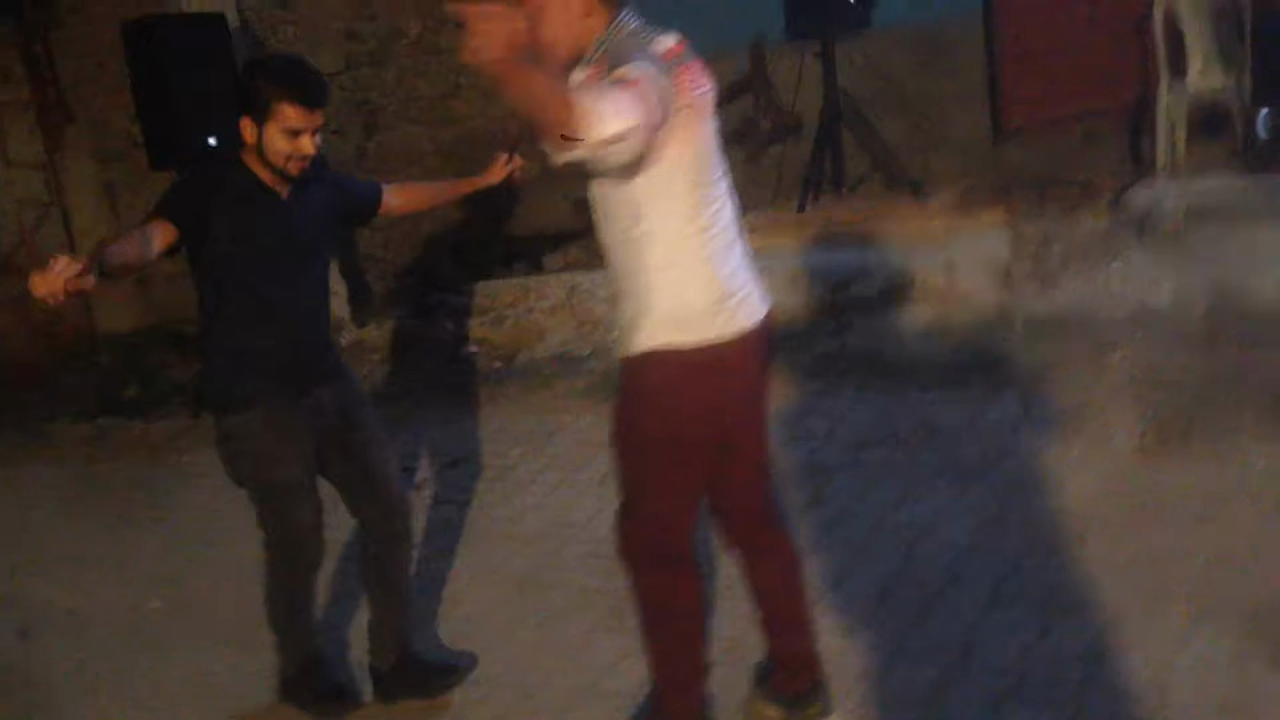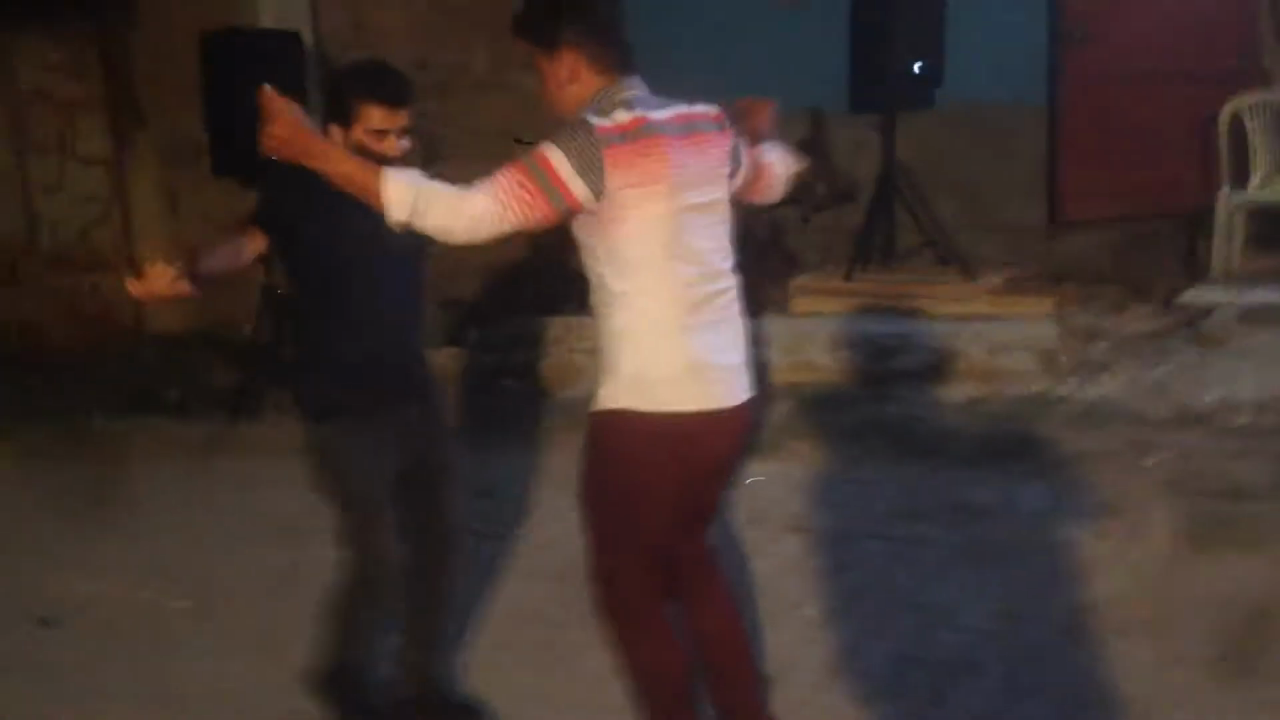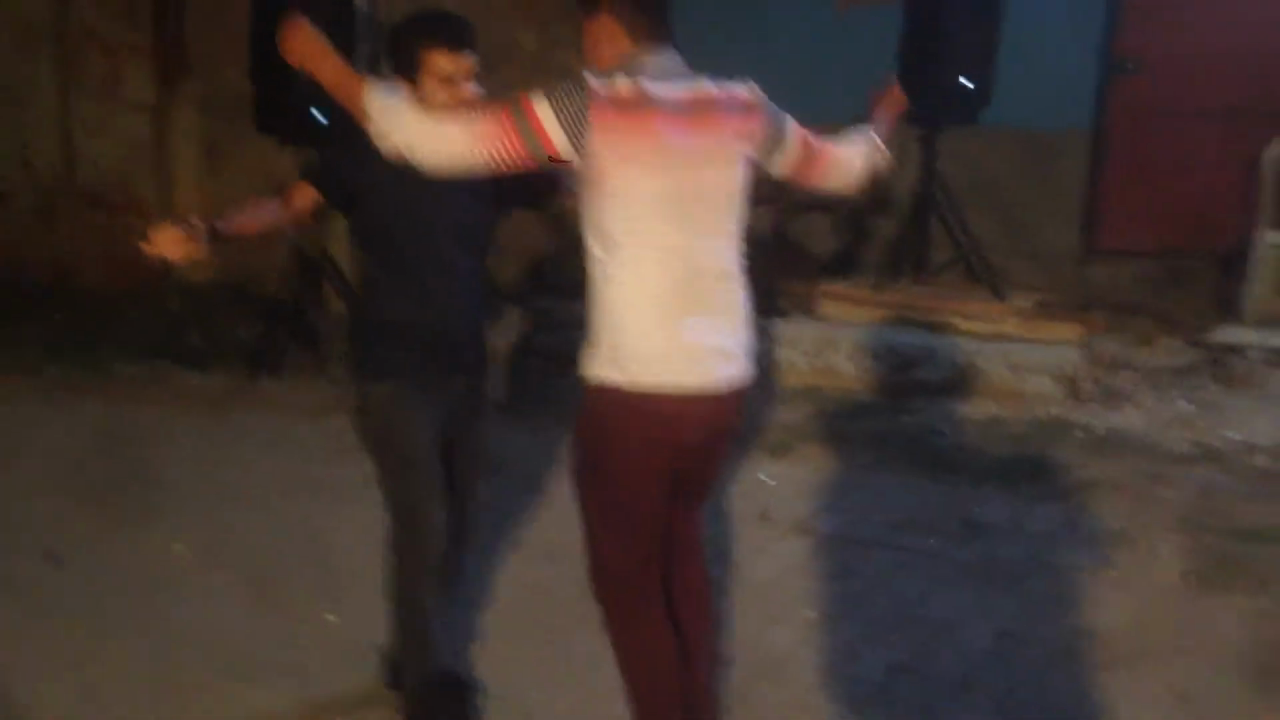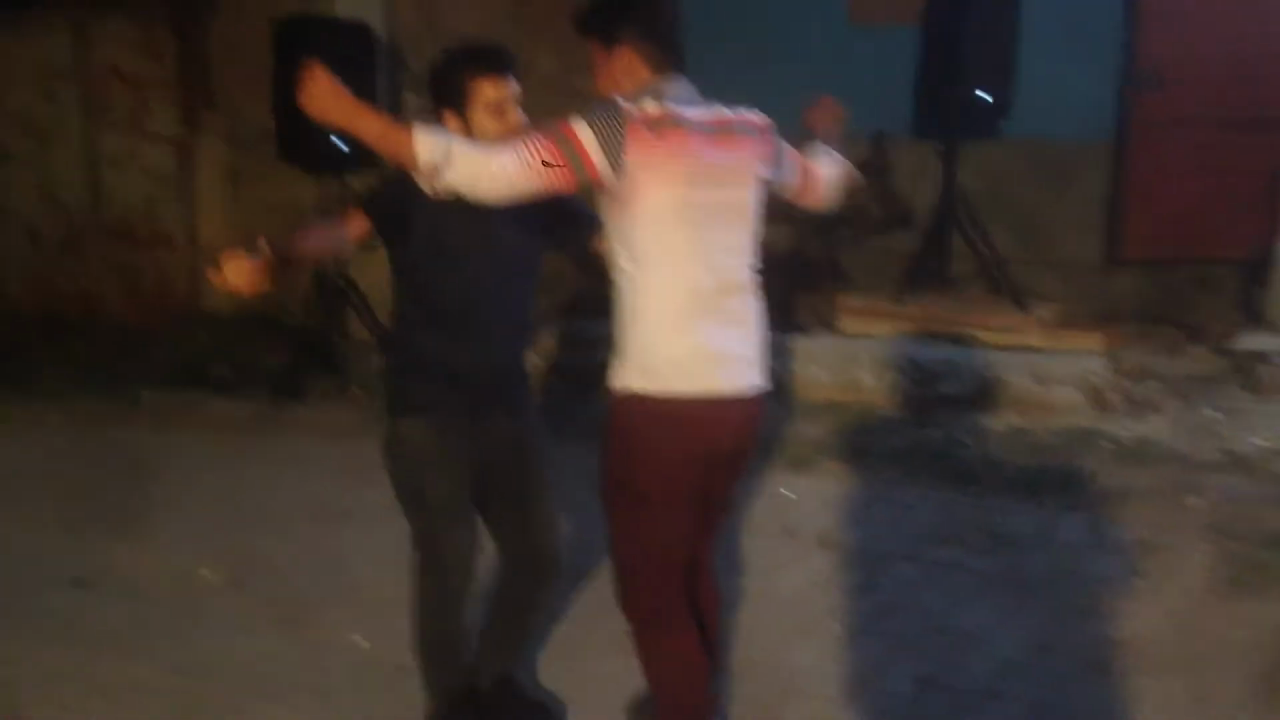
dt=0.4s
person 1, frame 1
left shoulder: (638, 68)
left elbow: (609, 132)
left wrist: (511, 69)
left hip: (681, 348)
right hip: (732, 329)
left knee: (653, 537)
right knee: (749, 511)
person 1, frame 2
left shoulder: (591, 144)
right shoulder: (706, 125)
left elbow: (464, 213)
right elbow: (771, 178)
left wrist: (315, 150)
right wrist: (763, 134)
left hip: (647, 414)
right hip: (727, 399)
left knee: (632, 590)
right knee: (687, 560)
person 1, frame 3
left shoulder: (589, 106)
right shoulder: (743, 107)
left elbow: (436, 141)
right elbow: (837, 167)
left wrist: (322, 62)
right wrist: (882, 123)
left hip: (632, 392)
right hip: (721, 383)
left knee: (625, 577)
right knee: (678, 543)
person 1, frame 4
left shoulder: (620, 127)
right shoulder: (749, 130)
left elbow: (489, 173)
right elbow: (820, 184)
left wrist: (347, 113)
right wrist: (827, 137)
left hip: (659, 400)
right hip: (739, 395)
left knee: (651, 590)
right knee: (691, 559)
person 2, frame 1
left shoulder: (321, 187)
right shoulder: (207, 190)
left elbow: (395, 197)
right elbow: (150, 237)
left wrist: (478, 181)
right wrist: (93, 266)
left hip: (328, 382)
right hip: (254, 404)
left knee: (388, 510)
right knee: (296, 541)
left ankle: (394, 661)
person 2, frame 2
right shoulder: (302, 197)
right elbow: (246, 244)
right wrist: (188, 275)
left hip: (415, 400)
right hip: (345, 413)
left knee: (433, 544)
right knee: (380, 557)
person 2, frame 3
right shoulder: (367, 156)
left elbow: (563, 192)
right elbow: (291, 202)
right wrist: (209, 233)
left hip: (465, 371)
right hip: (394, 377)
left knee: (452, 527)
right knee: (423, 530)
left ankle: (412, 656)
person 2, frame 4
left shoulder: (536, 193)
right shoulder: (415, 189)
right elbow: (344, 229)
right wrist: (273, 257)
left hip: (506, 409)
right hip: (427, 417)
left knee: (539, 552)
right knee: (448, 569)
